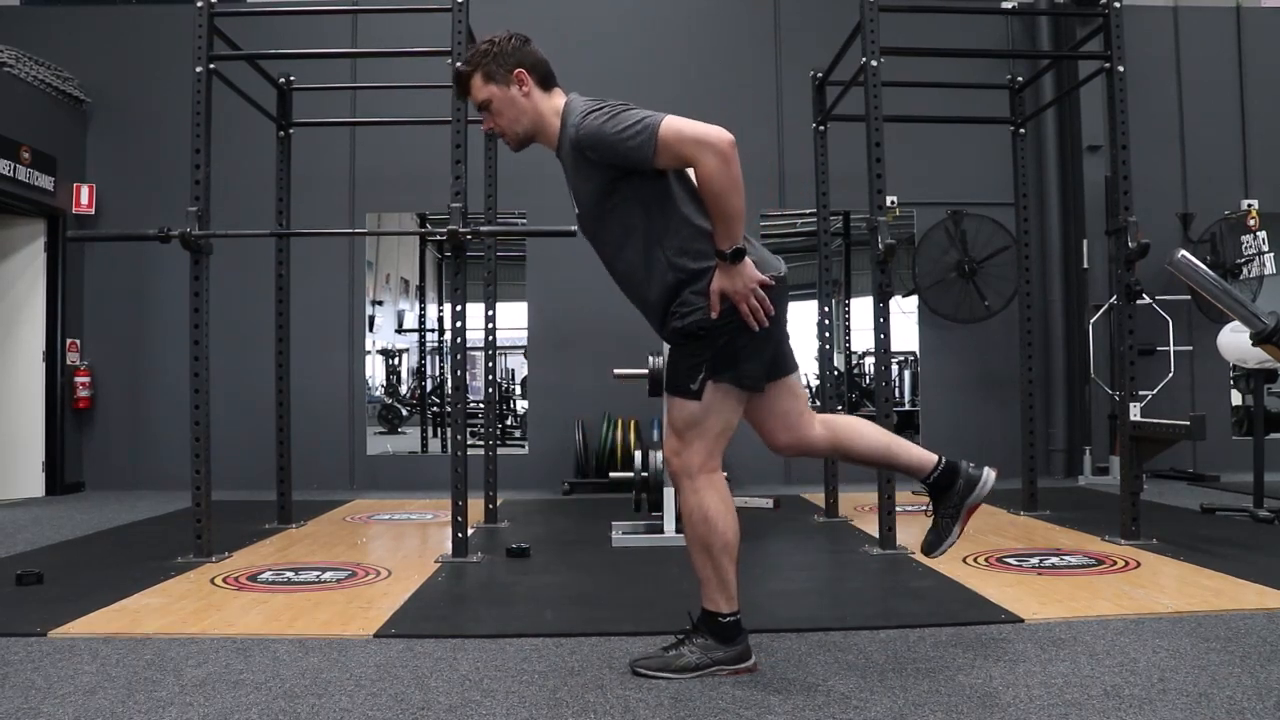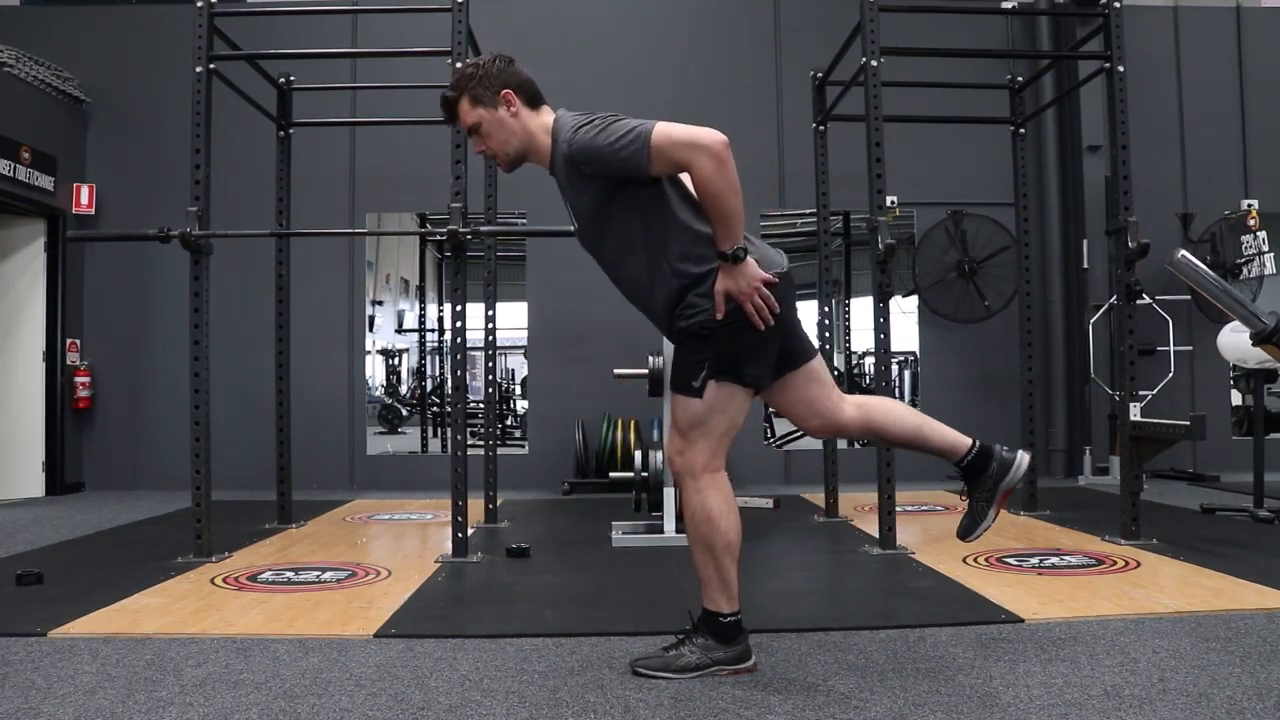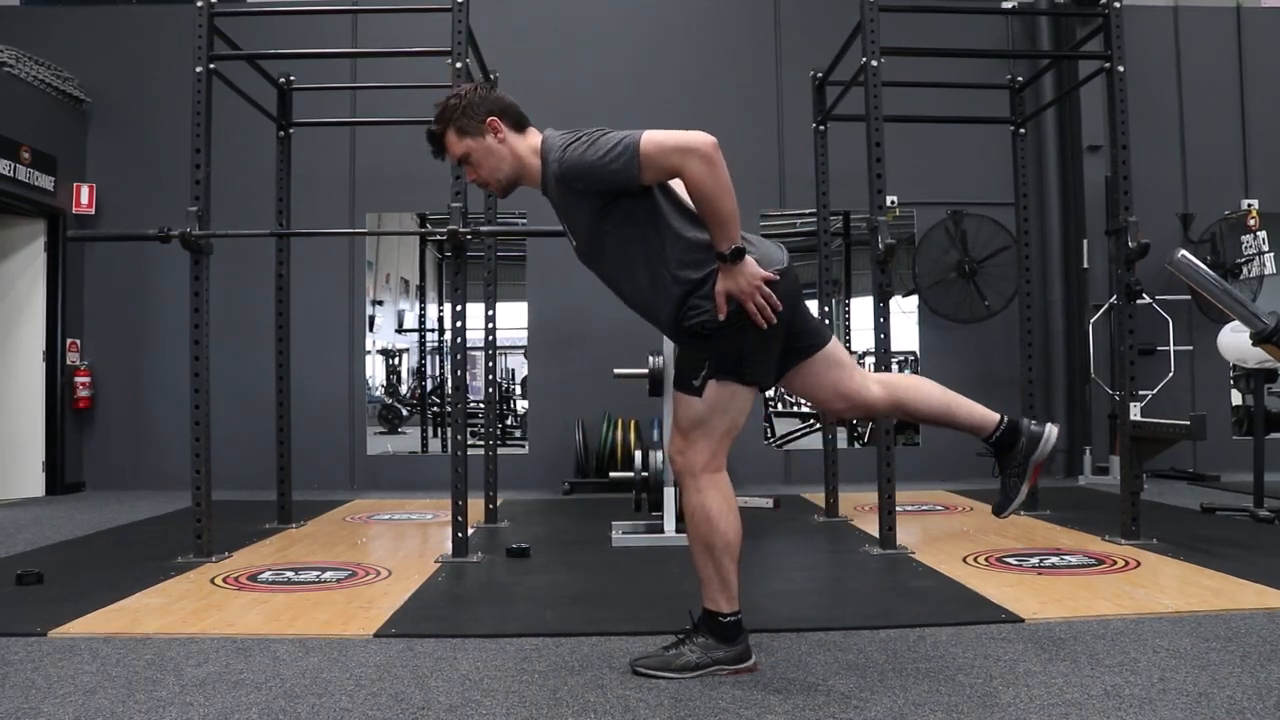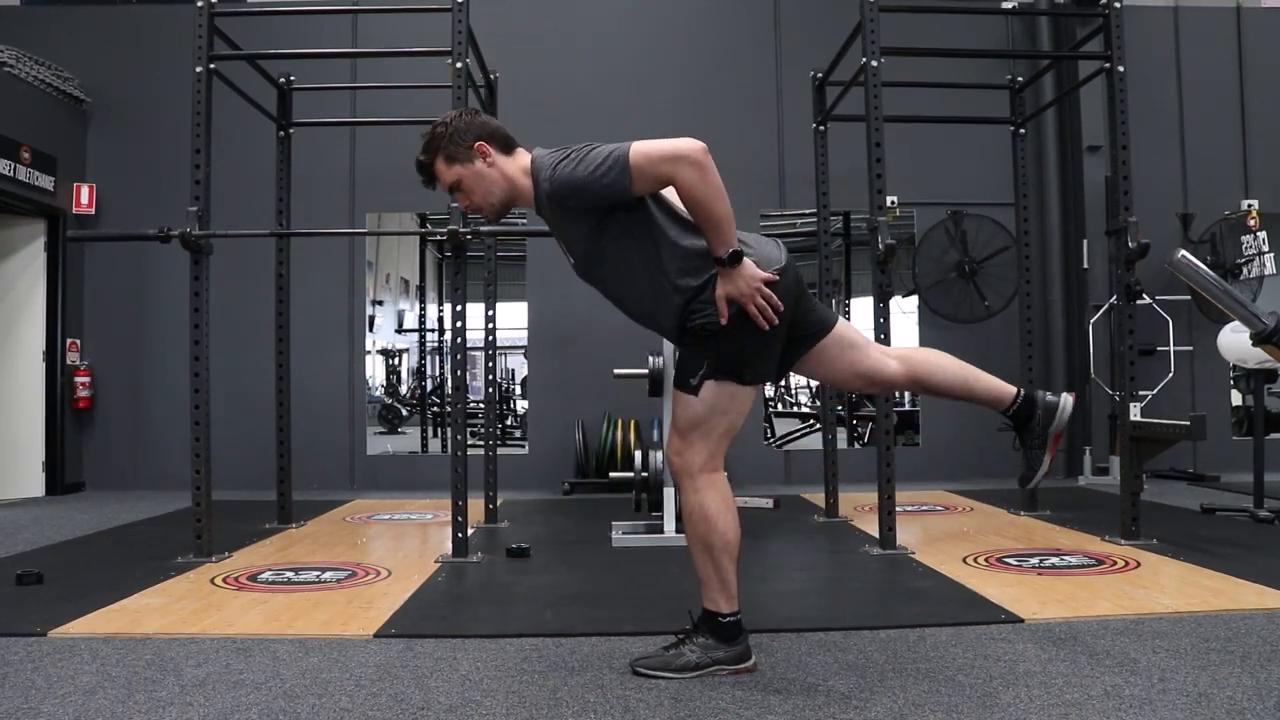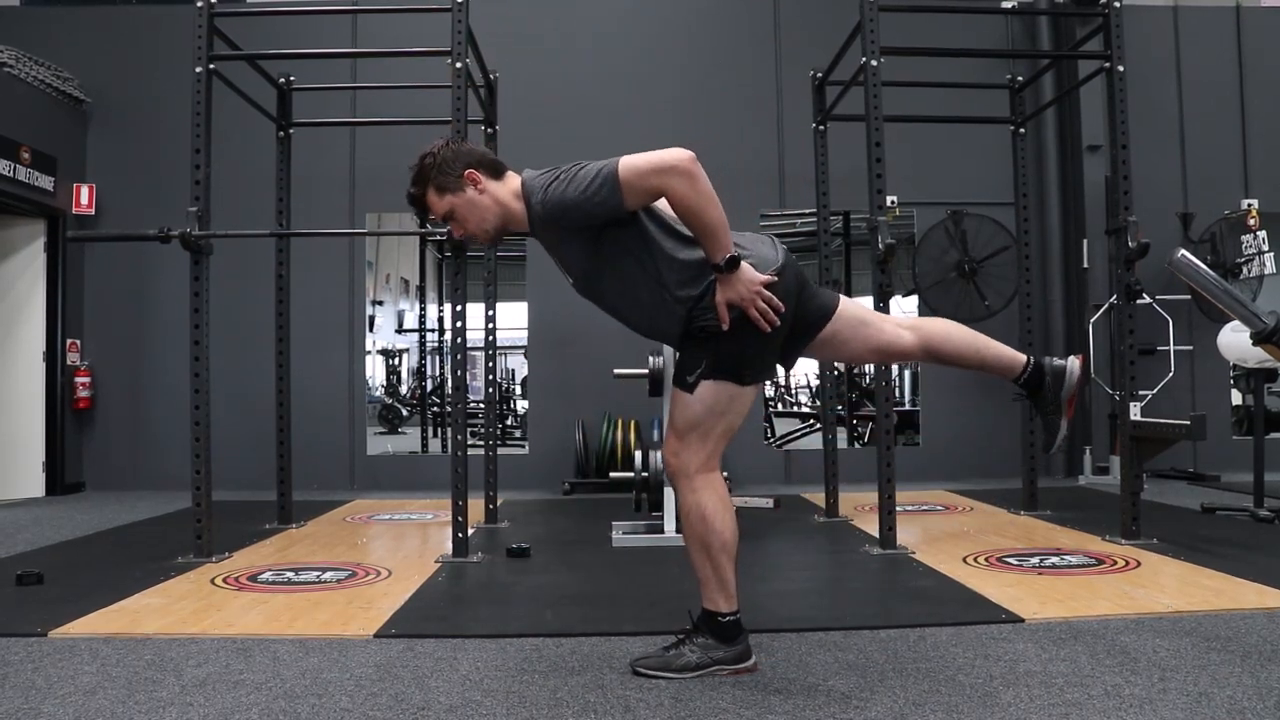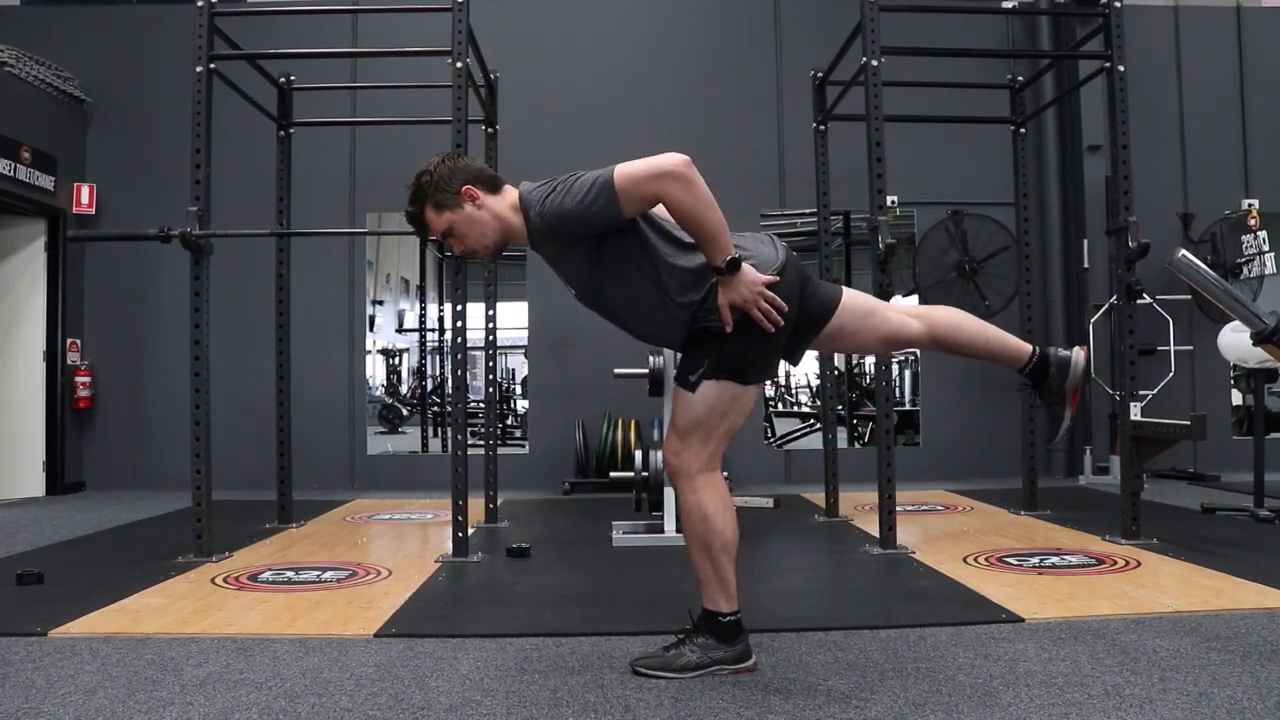
dt=0.3s
person 1, frame 1
left shoulder: (591, 127)
right shoulder: (580, 140)
left elbow: (713, 145)
right elbow: (685, 173)
left wrist: (731, 258)
left hip: (720, 298)
right hip: (725, 299)
left knee: (691, 462)
right knee: (798, 434)
left ankle: (722, 635)
right ankle: (950, 476)
person 1, frame 2
left shoulder: (583, 140)
right shoulder: (574, 156)
left elbow: (707, 148)
right elbow: (684, 178)
left wrist: (731, 257)
left hip: (723, 298)
right hip: (737, 296)
left knee: (694, 461)
right knee: (833, 415)
left ankle: (722, 633)
right ankle: (983, 460)
person 1, frame 3
left shoulder: (573, 159)
right shoulder: (566, 175)
left elbow: (697, 149)
right elbow: (674, 182)
left wrist: (731, 259)
left hip: (729, 298)
right hip: (744, 293)
left knee: (695, 461)
right knee: (859, 394)
left ankle: (722, 635)
right ankle: (1010, 435)
person 1, frame 4
left shoulder: (565, 176)
right shoulder: (559, 192)
left elbow: (688, 155)
right elbow: (667, 191)
left wrist: (729, 261)
left hip: (733, 298)
right hip: (754, 292)
left knee: (693, 462)
right knee: (878, 367)
left ankle: (723, 633)
right ankle: (1029, 408)
person 1, frame 5
left shoulder: (557, 198)
right shoulder: (553, 210)
left elbow: (676, 164)
right elbow: (657, 192)
left wrist: (726, 267)
left hip: (735, 298)
right hip: (755, 285)
left knee: (689, 462)
right knee: (893, 338)
left ankle: (722, 635)
right ankle: (1041, 375)
person 1, frame 6
left shoulder: (554, 209)
right shoulder: (552, 220)
left elbow: (672, 170)
right elbow: (653, 195)
left wrist: (727, 269)
left hip: (738, 297)
right hip: (759, 281)
left knee: (690, 460)
right knee: (899, 326)
left ankle: (723, 635)
right ankle: (1047, 365)
